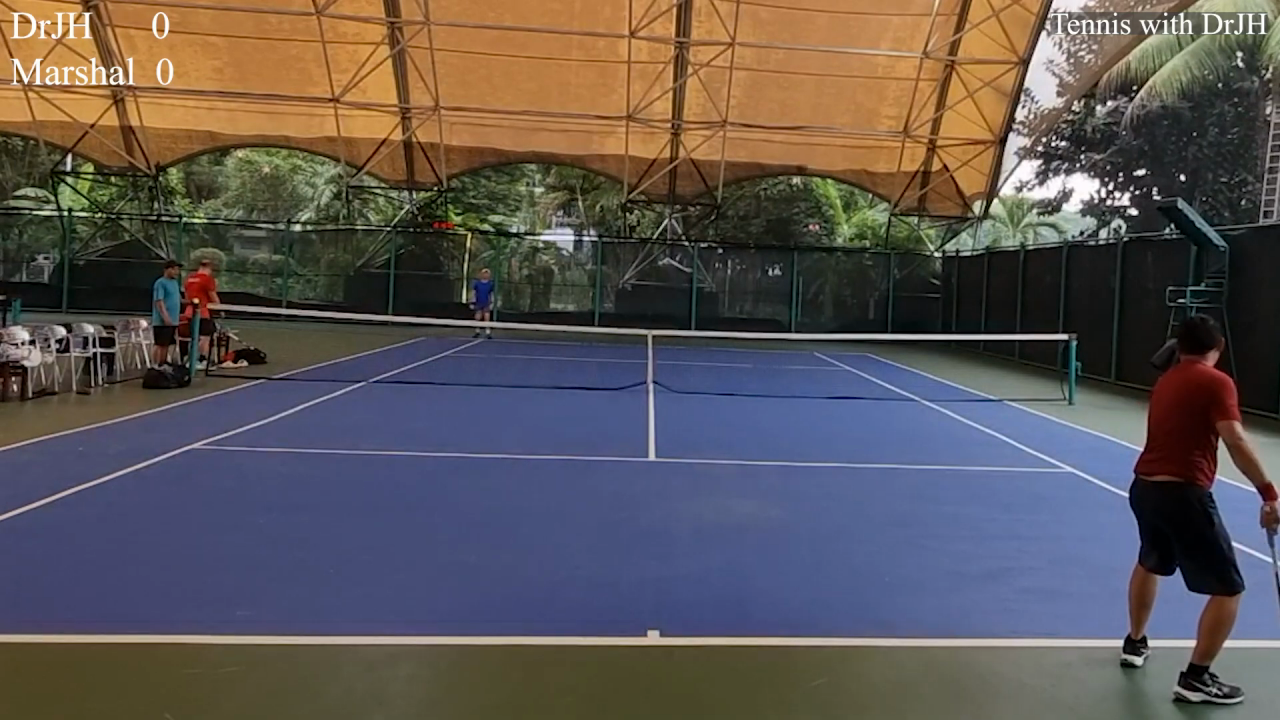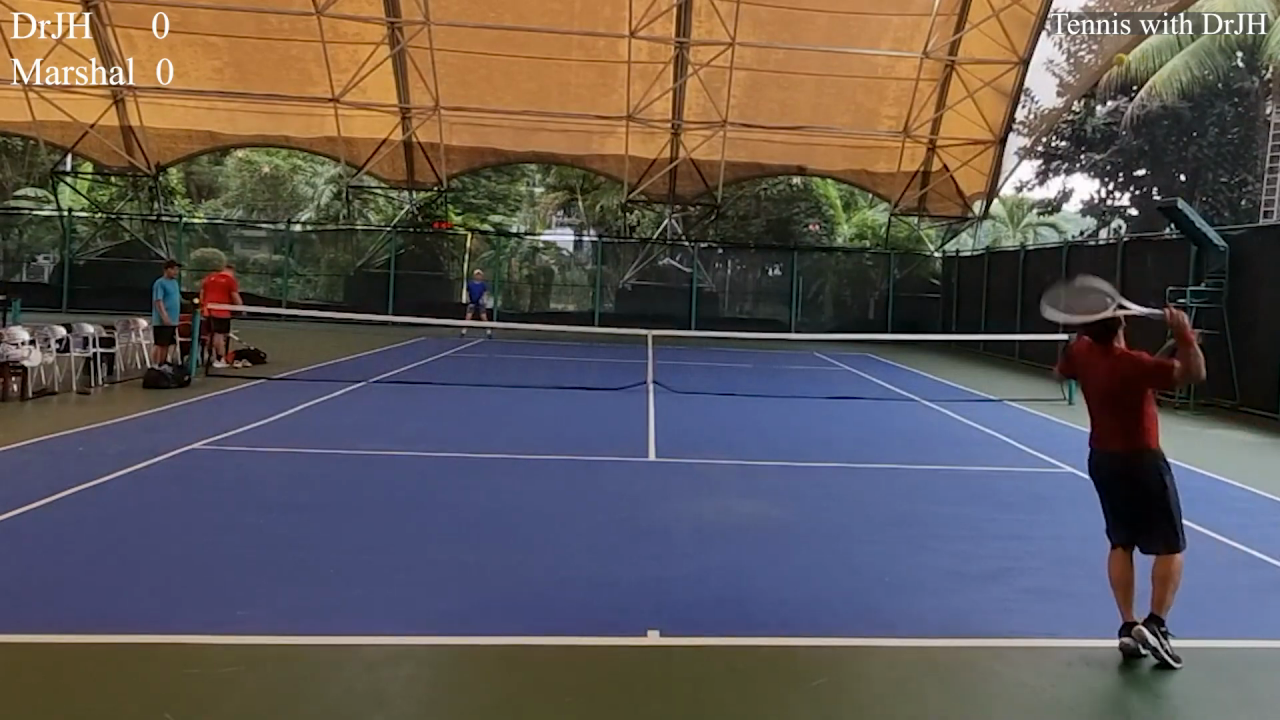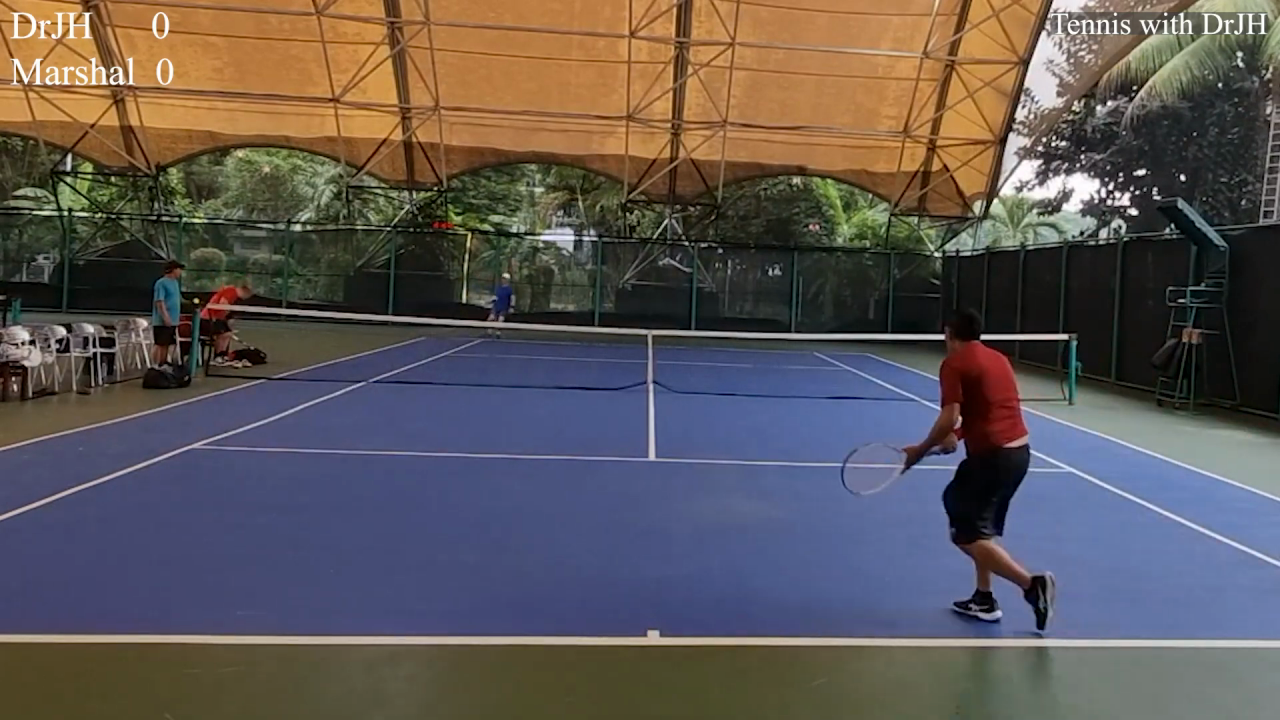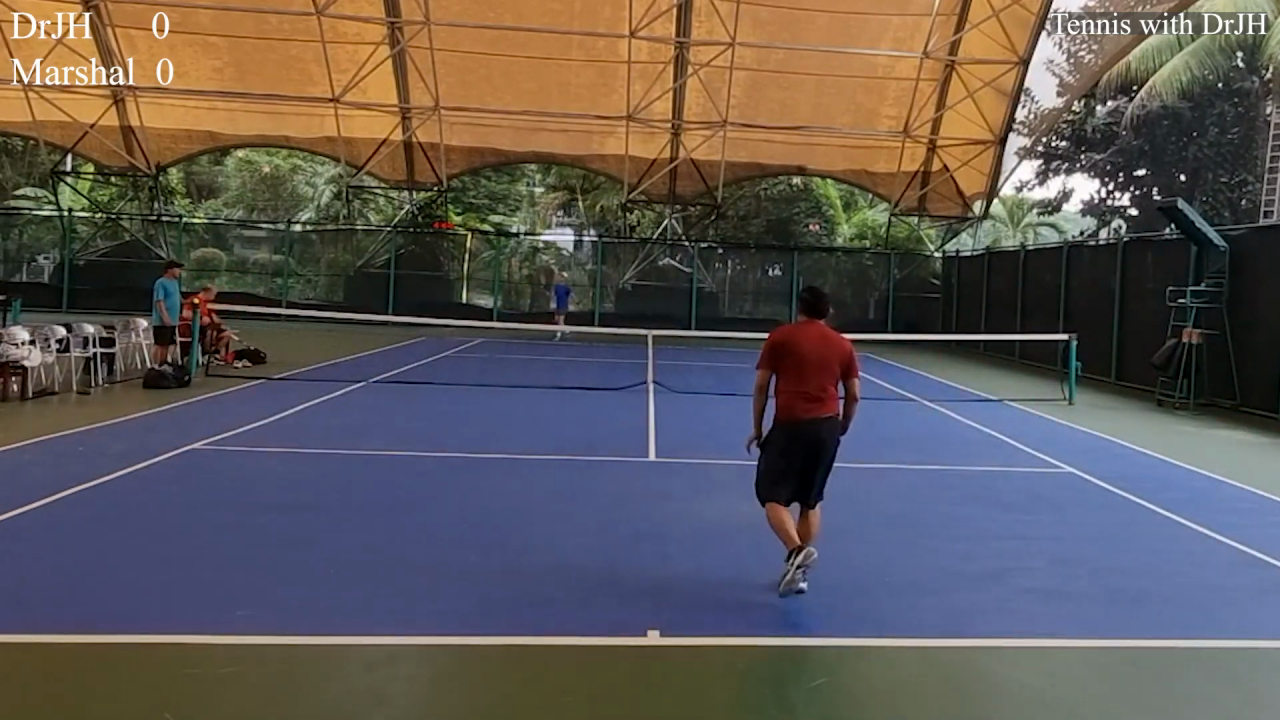
dt=1s
person 1, frame 1
left shoulder: (1165, 382)
right shoulder: (1216, 383)
right elbow: (1235, 441)
left hip: (1144, 488)
right hip: (1183, 495)
left knee: (1149, 565)
right knee: (1228, 589)
left ankle: (1135, 643)
right ankle: (1195, 678)
person 1, frame 2
left shoulder: (1081, 351)
right shoulder: (1131, 364)
left elbow: (1061, 369)
right elbow: (1194, 371)
right wrist: (1183, 334)
left hip: (1103, 460)
right hip: (1135, 472)
left knee: (1121, 544)
right knee: (1170, 548)
left ankle: (1129, 626)
right ankle: (1155, 625)
person 1, frame 3
left shoulder: (954, 363)
right shoulder: (998, 360)
left elbow: (949, 417)
left wrist: (920, 450)
right wrist: (959, 433)
left hip: (992, 456)
right hip: (1019, 451)
left knee: (969, 536)
right knee: (978, 525)
left ankle: (1033, 584)
right ankle: (983, 599)
person 1, frame 4
left shoulder: (780, 338)
right shoulder: (843, 346)
left elbow: (761, 386)
right elbow: (853, 395)
left wrist: (757, 428)
right wrist: (841, 428)
left hip: (790, 427)
right hip: (827, 429)
left knee: (773, 499)
right knee: (810, 502)
left ankle: (797, 551)
right ankle: (799, 571)
